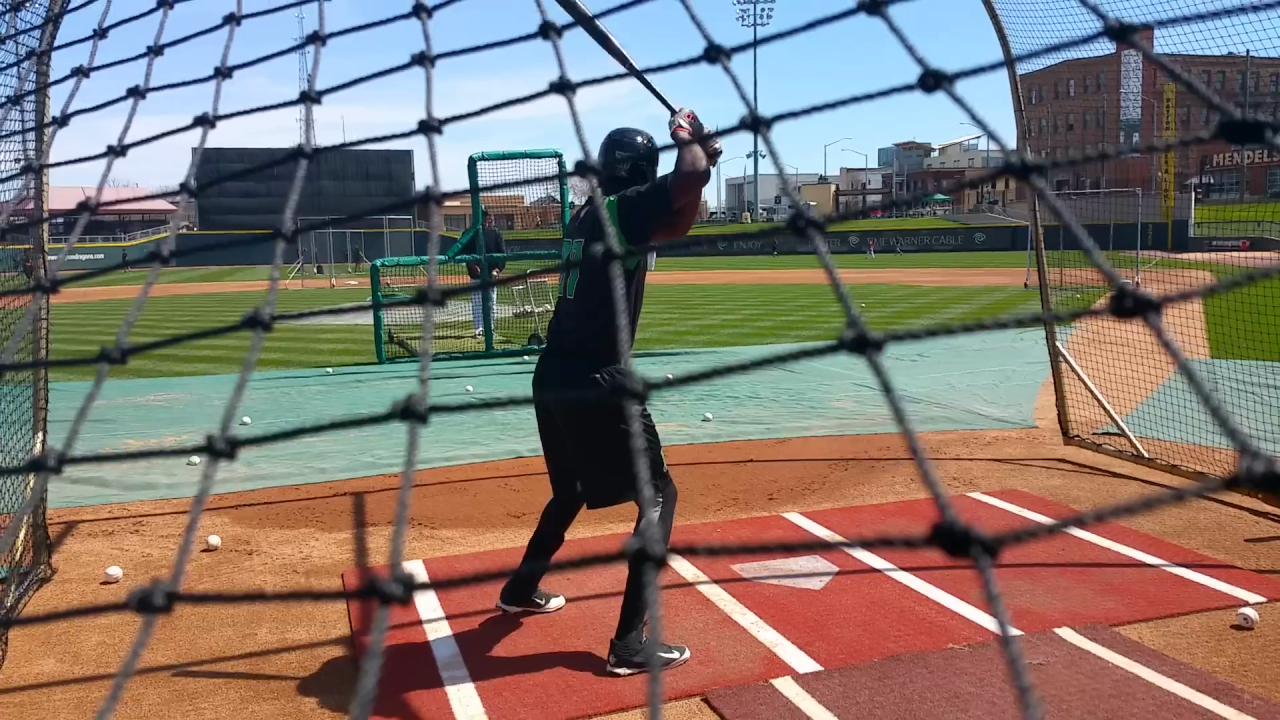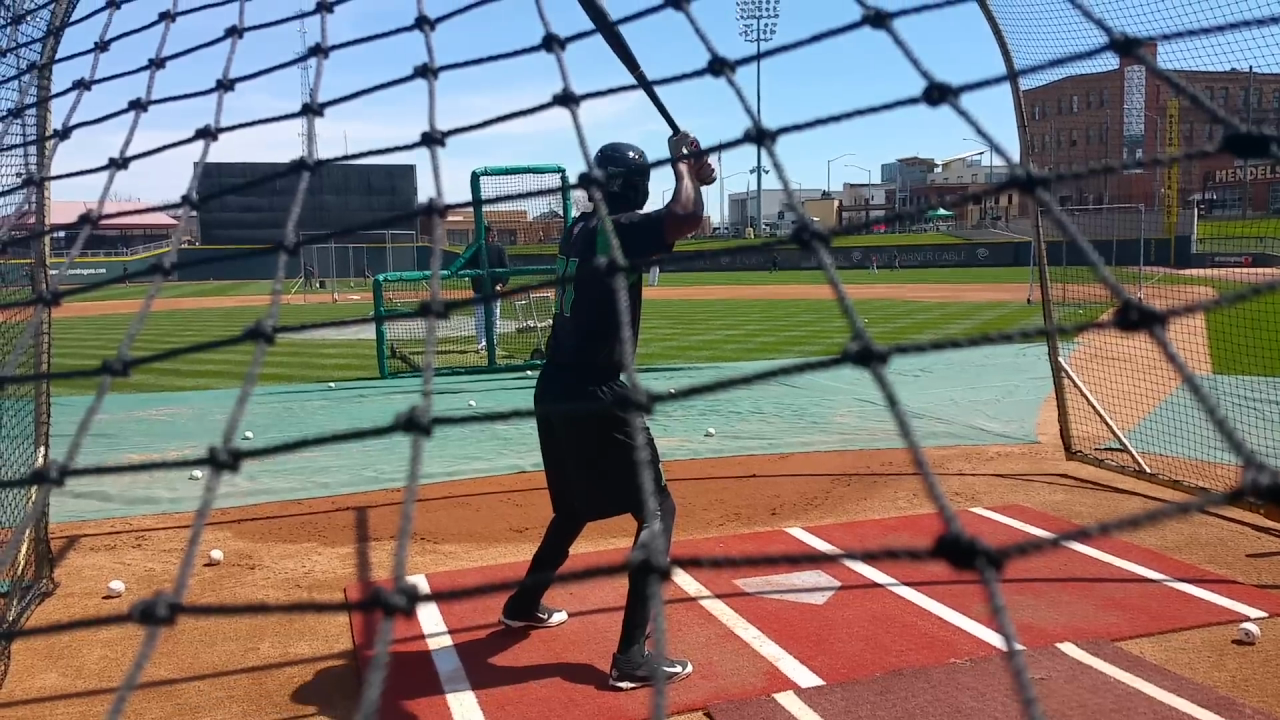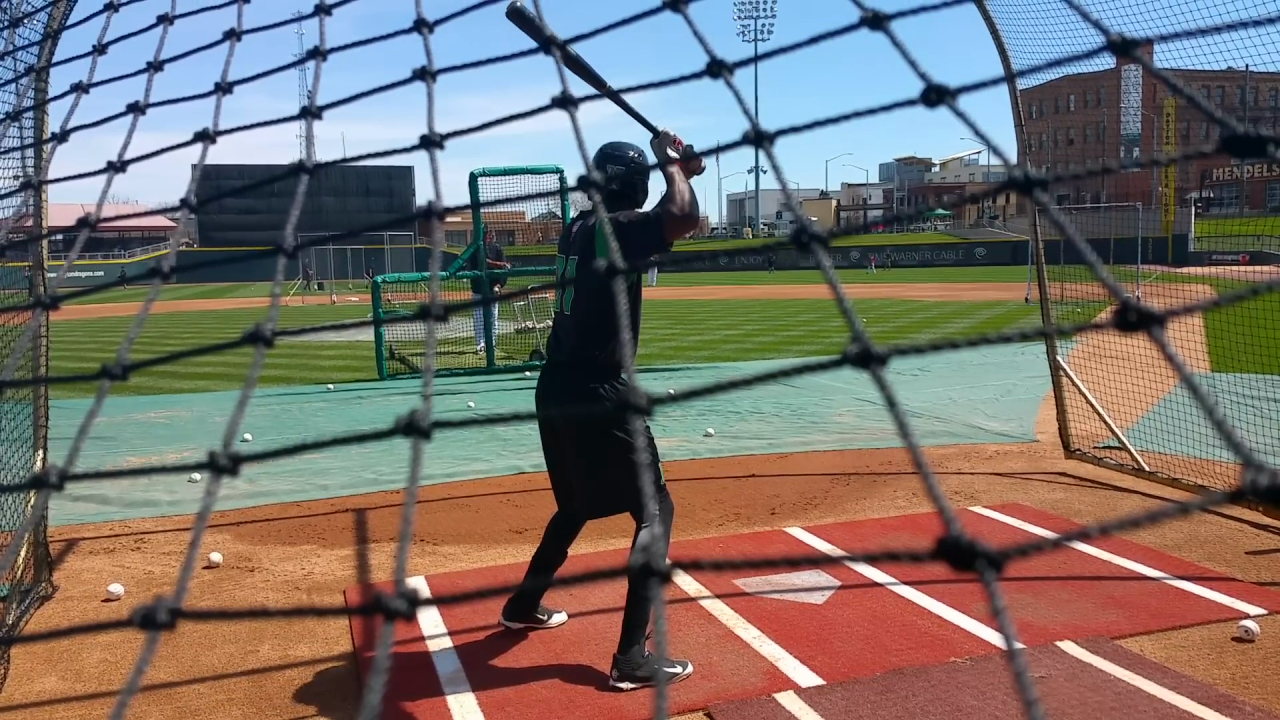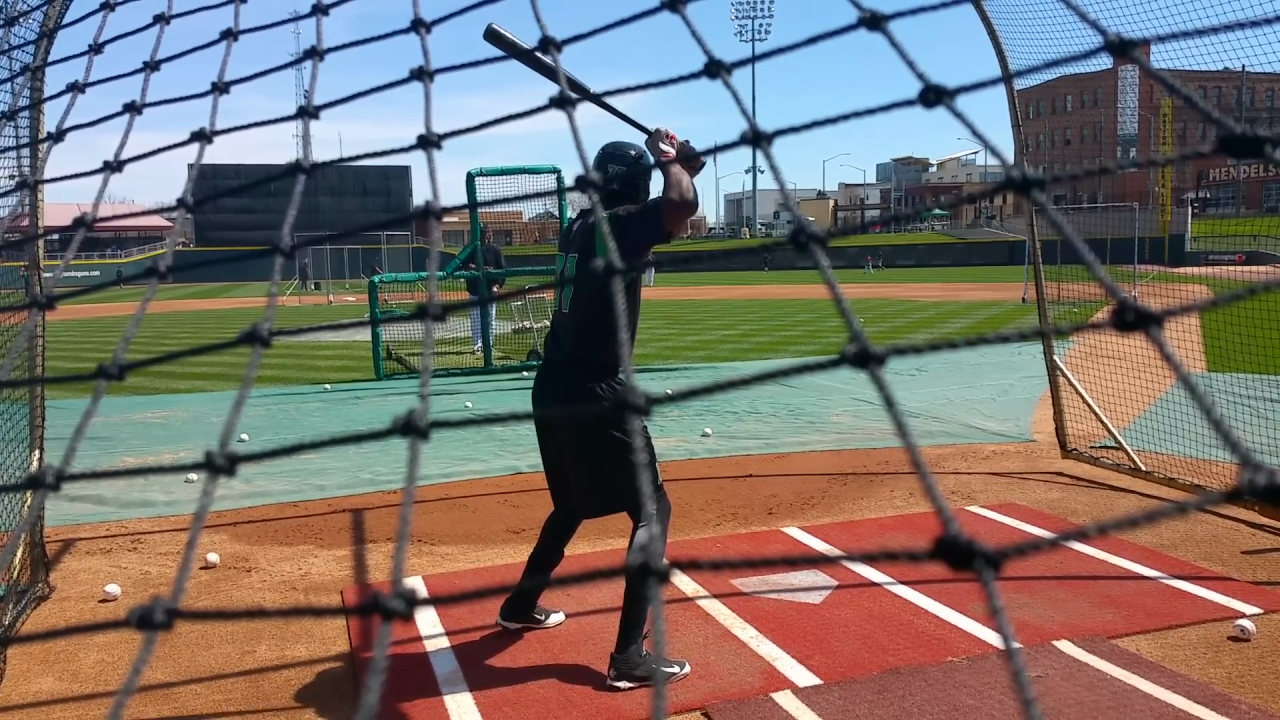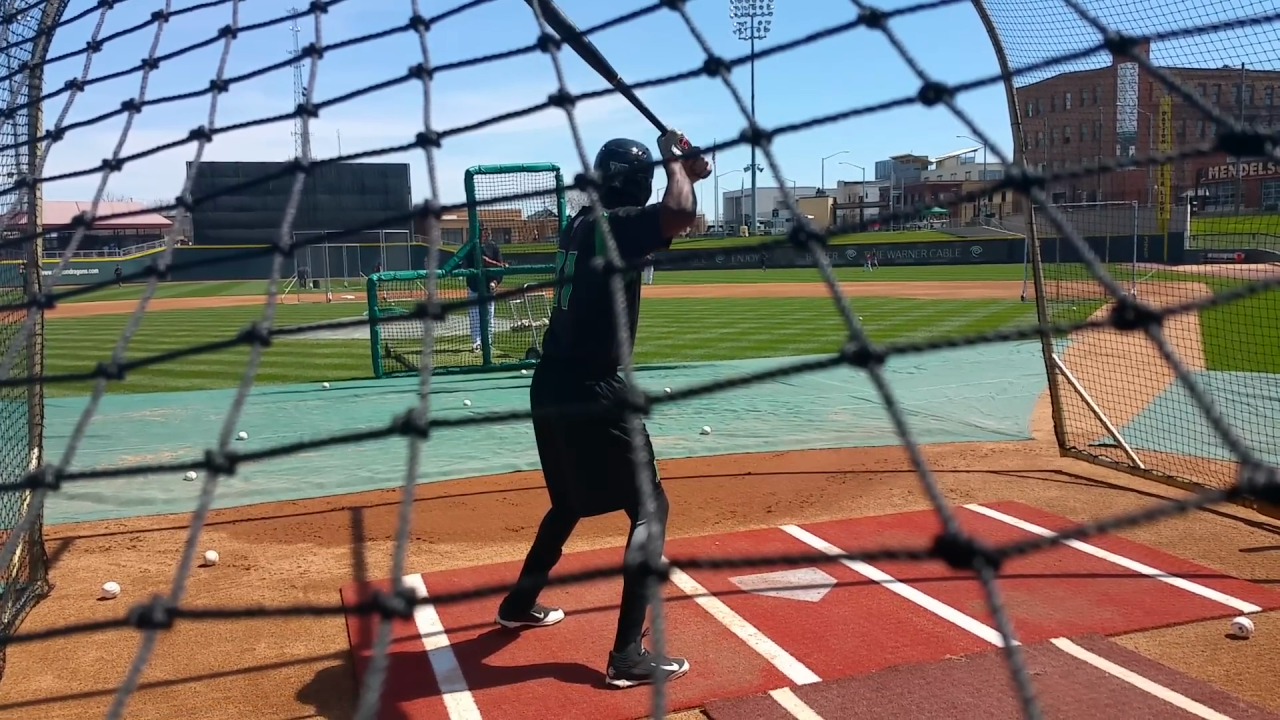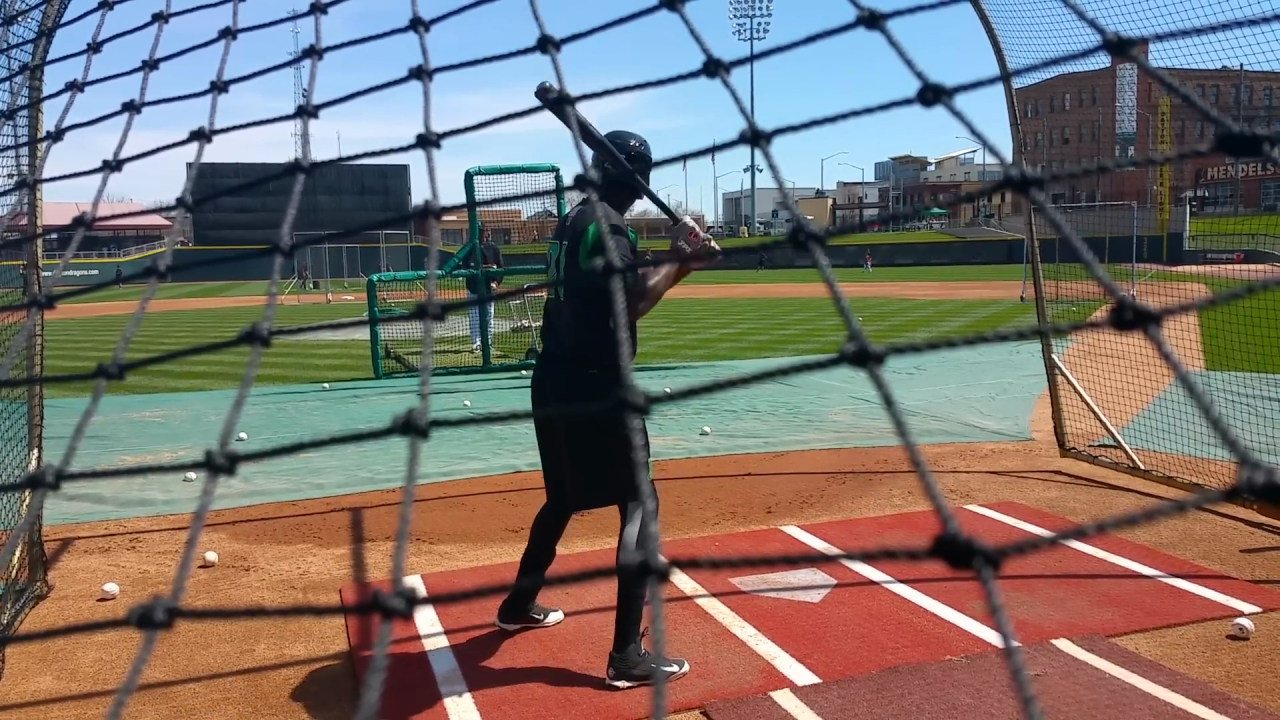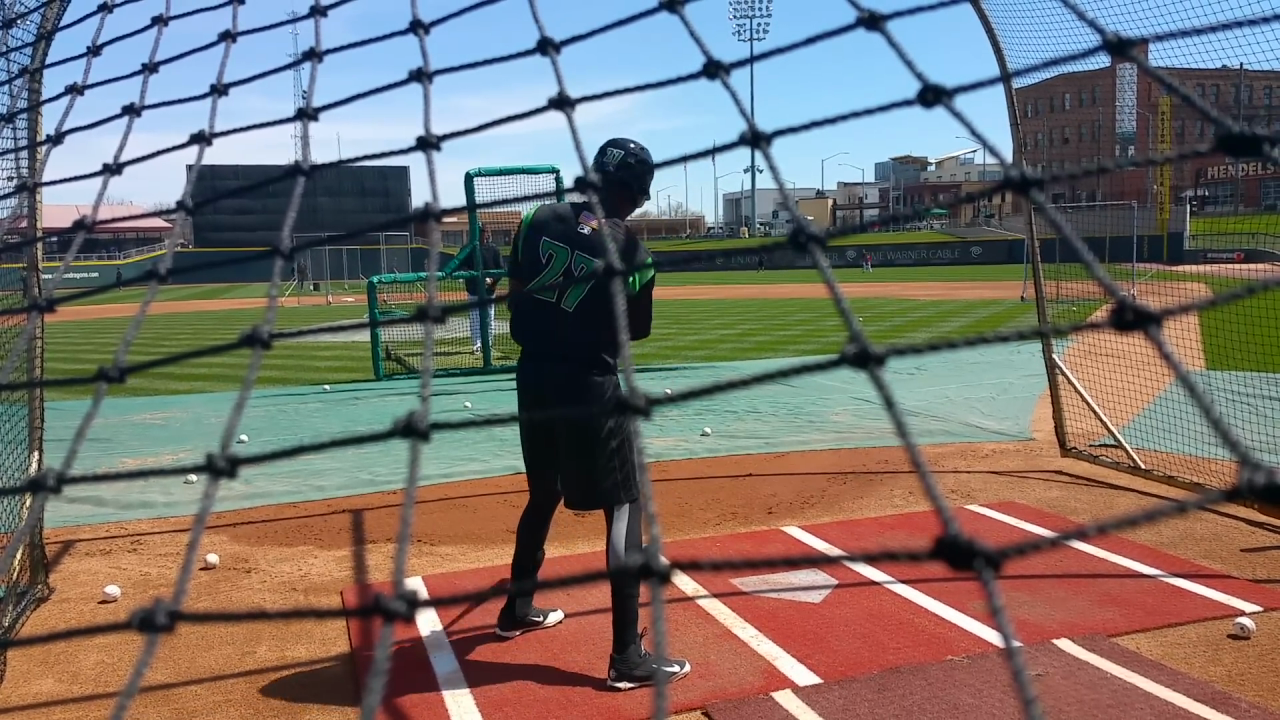
dt=0.5s
person 1, frame 1
left shoulder: (588, 213)
right shoulder: (621, 209)
left elbow: (679, 222)
right elbow: (692, 176)
left wrist: (696, 152)
right wrist: (686, 136)
left hip: (554, 374)
right hip: (595, 379)
left knee: (573, 488)
right knee: (658, 496)
left ankle: (522, 588)
right ankle: (631, 643)
person 1, frame 2
left shoulder: (580, 230)
right shoulder: (616, 230)
left elbow: (661, 226)
right elbow: (685, 220)
left wrist: (691, 180)
right wrist: (680, 162)
left hip: (556, 389)
right hip: (595, 395)
left knee: (577, 504)
right knee: (656, 510)
left ankle: (525, 603)
right ankle: (632, 657)
person 1, frame 3
left shoulder: (579, 229)
right shoulder: (616, 229)
left elbow: (657, 224)
right elbow: (683, 218)
left wrist: (678, 173)
right wrist: (670, 164)
left hip: (557, 389)
right hip: (596, 395)
left knee: (577, 503)
right knee: (655, 511)
left ankle: (524, 604)
right ankle: (632, 657)
person 1, frame 4
left shoulder: (581, 226)
right shoulder: (615, 225)
left elbow: (661, 223)
right elbow: (681, 205)
left wrist: (681, 170)
right wrist: (667, 158)
left hip: (554, 387)
right hip: (593, 393)
left knee: (573, 503)
right knee: (652, 511)
left ankle: (522, 604)
right ankle: (630, 657)
person 1, frame 5
left shoulder: (582, 224)
right shoulder: (615, 225)
left elbow: (662, 223)
right elbow: (679, 214)
left wrist: (686, 177)
right wrist: (674, 162)
left hip: (552, 384)
right hip: (592, 391)
left knee: (571, 501)
right knee: (649, 509)
left ankle: (520, 603)
right ankle: (628, 655)
person 1, frame 6
left shoulder: (575, 220)
right shoulder: (607, 226)
left elbow: (612, 295)
right elbow: (639, 298)
left wrist: (680, 251)
right wrist: (681, 259)
left hip: (553, 376)
right hip: (593, 384)
left knee: (564, 496)
right knee: (638, 506)
left ankle: (519, 604)
right ankle: (628, 656)
person 1, frame 7
left shoulder: (539, 220)
right shoulder: (634, 254)
left elbow: (516, 298)
right elbow: (626, 334)
left hip: (533, 375)
right hip: (589, 385)
left knee: (544, 494)
right knee: (623, 508)
left ankle: (517, 609)
right ankle: (627, 656)
